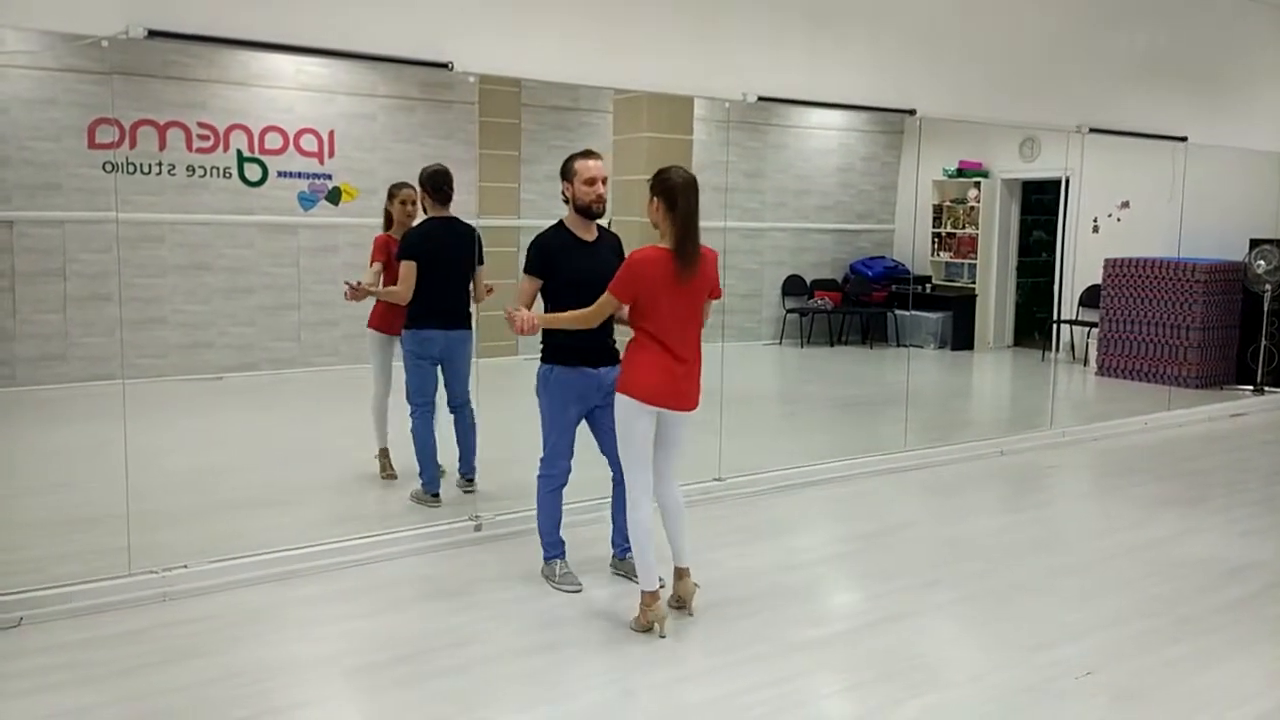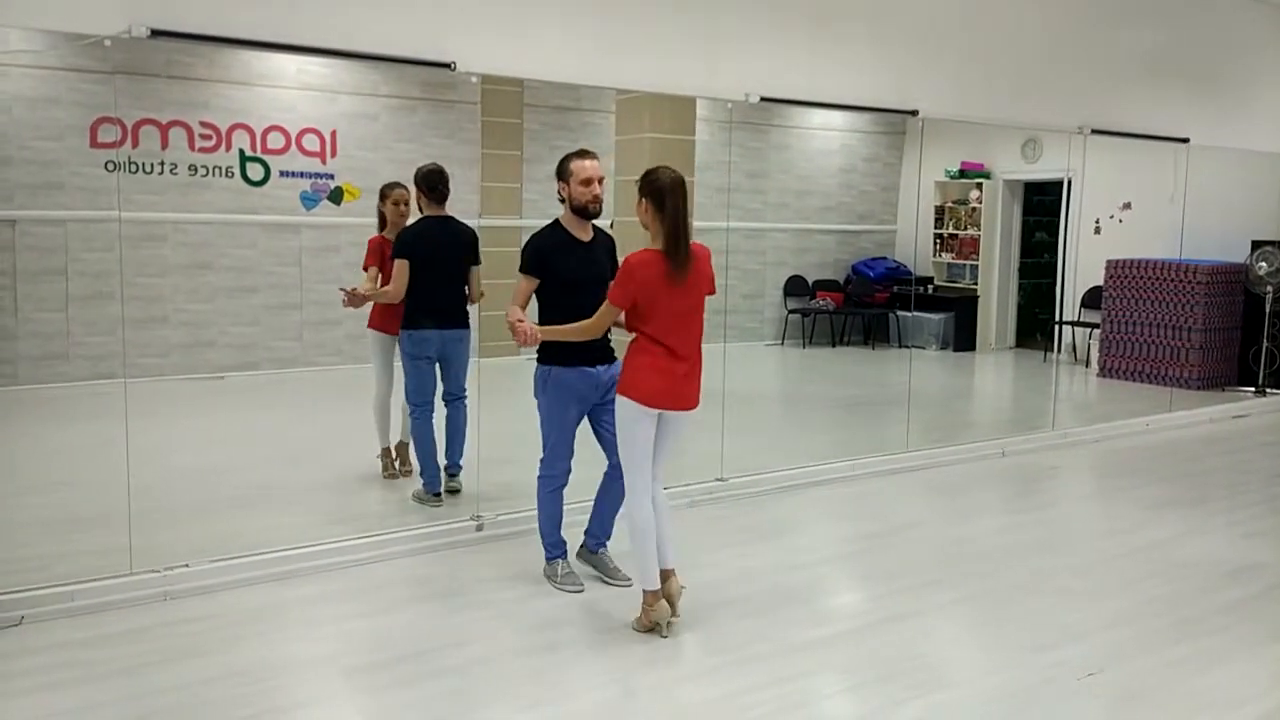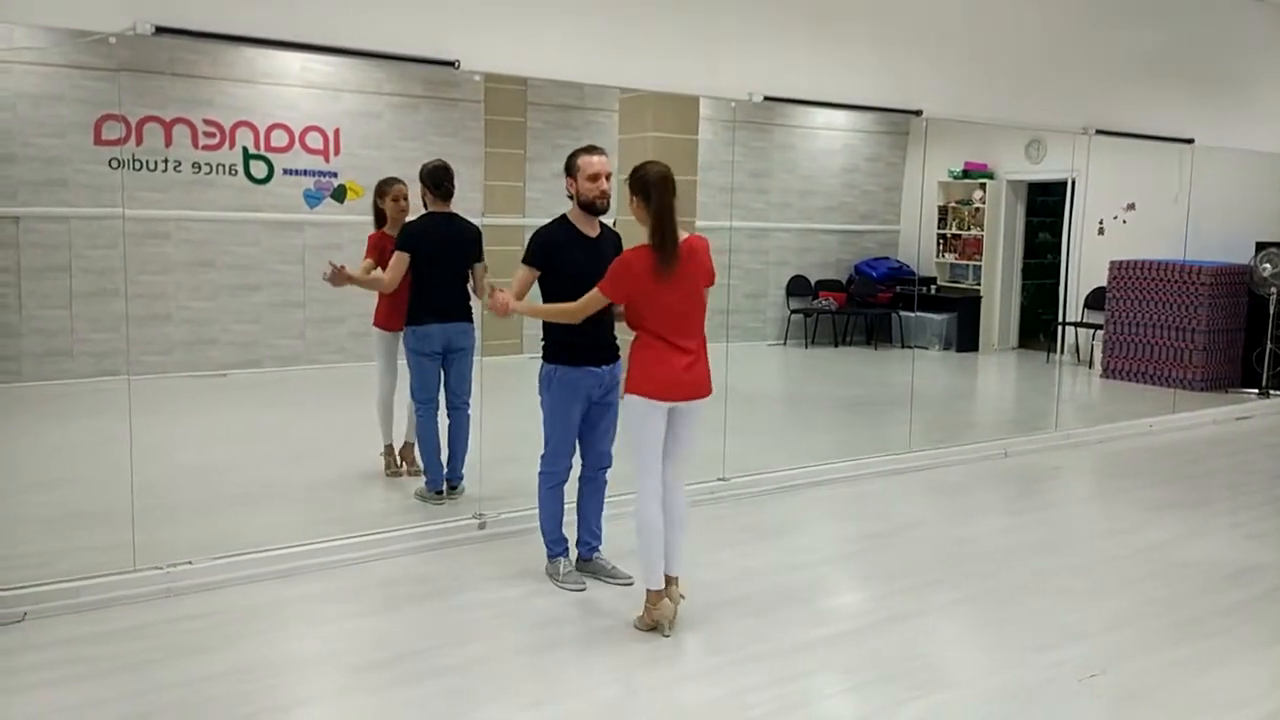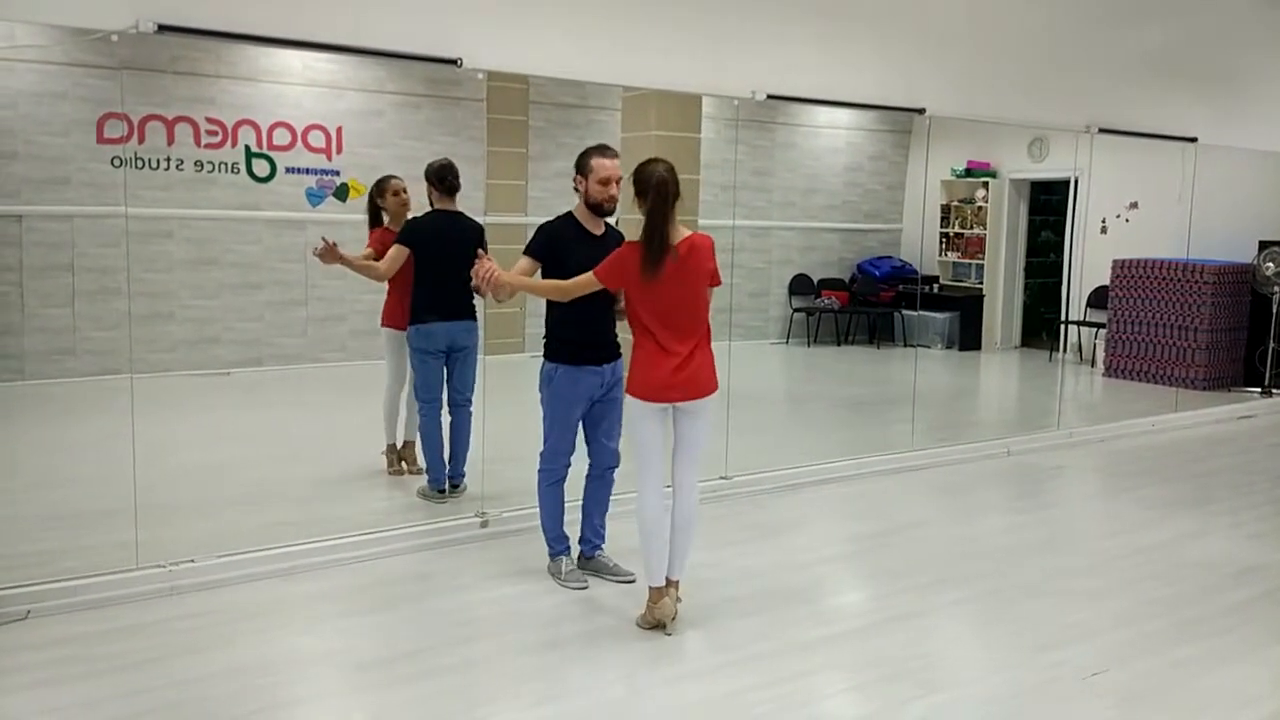
dt=0.3s
person 1, frame 1
left shoulder: (641, 262)
right shoulder: (708, 260)
left elbow: (592, 318)
left wrist: (536, 320)
left hip: (641, 384)
right hip: (684, 388)
left knee: (638, 489)
right knee: (664, 480)
left ankle: (651, 599)
right ankle: (682, 576)
person 1, frame 2
left shoulder: (637, 265)
right shoulder: (701, 258)
left elbow: (595, 328)
left wrist: (539, 332)
left hip: (642, 386)
right hip: (684, 389)
left knee: (637, 490)
right knee: (652, 483)
left ankle: (652, 600)
right ankle: (668, 575)
person 1, frame 3
left shoulder: (633, 262)
right shoulder: (700, 248)
left elbow: (575, 313)
left wrist: (516, 306)
left hip: (650, 382)
right hip: (693, 382)
left knee: (647, 486)
right knee: (673, 482)
left ankle: (656, 598)
right ankle: (672, 582)
person 1, frame 4
left shoulder: (630, 257)
right shoulder: (704, 247)
left elbow: (566, 291)
left wrist: (503, 278)
left hip: (649, 384)
right hip: (696, 382)
left knee: (650, 486)
right knee: (686, 481)
left ankle: (657, 596)
right ankle: (673, 586)
person 2, frame 1
left shoulder: (612, 243)
right shoulder: (547, 244)
right elbow: (522, 307)
left hip: (609, 372)
right hip: (562, 374)
left knee: (627, 465)
right knee: (555, 468)
left ankle: (622, 553)
right ankle: (553, 559)
person 2, frame 2
left shoulder: (606, 243)
right shoulder: (543, 244)
right elbow: (517, 307)
right wrist: (520, 324)
left hip: (607, 369)
right hip: (560, 374)
left knee: (627, 461)
right knee: (556, 469)
left ankle: (594, 546)
right ankle: (555, 558)
person 2, frame 3
left shoulder: (613, 240)
right shoulder: (550, 238)
right elbow: (513, 297)
left hip: (608, 370)
right hip: (565, 372)
left knee: (597, 466)
right knee: (556, 466)
left ankle: (589, 554)
right ankle: (556, 556)
person 2, frame 4
left shoulder: (616, 239)
right shoulder: (554, 233)
right elbow: (507, 289)
left hip: (610, 368)
right hip: (566, 370)
left knee: (605, 462)
right knee: (556, 463)
left ankle: (592, 550)
right ankle: (559, 554)
person 3, frame 1
left shoulder: (414, 237)
right shoulder: (471, 235)
left elbow: (404, 294)
right elbow: (478, 293)
left wrist: (370, 292)
right wrist: (485, 293)
left hip: (421, 333)
right hip: (459, 332)
left knee: (422, 409)
right knee: (461, 403)
left ankle: (430, 488)
right ankle: (467, 475)
person 3, frame 2
left shoulder: (409, 236)
right shoulder: (467, 235)
left elbow: (396, 293)
right elbow: (475, 294)
left wrist: (365, 296)
right wrist: (472, 297)
left hip: (419, 333)
right hip: (457, 331)
left knee: (422, 409)
right knee: (456, 399)
left ankle: (432, 487)
right ankle: (453, 472)
person 3, frame 3
left shoulder: (413, 231)
right shoulder: (470, 232)
left elbow: (388, 283)
right elbow: (480, 288)
left wrist: (348, 278)
right wrist: (482, 285)
left hip: (423, 329)
right hip: (460, 328)
left knee: (427, 408)
right knee: (459, 405)
left ankle: (434, 485)
right ankle: (455, 480)
person 3, frame 4
left shoulder: (417, 227)
right shoulder: (474, 230)
left elbow: (383, 271)
left wrist: (339, 258)
left hip: (427, 327)
right hip: (464, 326)
left knee: (429, 406)
right knee: (461, 404)
left ankle: (436, 483)
right ankle: (456, 478)
person 4, frame 1
right shoulder: (382, 241)
right elbow: (374, 274)
right wrist: (362, 289)
right hip: (383, 323)
right knee: (382, 388)
right ankle: (383, 452)
person 4, frame 2
right shoulder: (377, 244)
right elbow: (372, 280)
right wrist: (360, 295)
right hip: (383, 323)
right knee: (383, 388)
left ankle: (404, 444)
right ankle: (386, 450)
person 4, frame 3
right shoulder: (378, 239)
right elbow: (364, 271)
right hip: (388, 319)
right knee: (387, 385)
left ankle: (408, 446)
right ankle: (389, 447)
person 4, frame 4
right shoulder: (381, 236)
right elbow: (366, 259)
right hip: (396, 318)
right knee: (395, 382)
left ankle: (409, 445)
right ankle: (391, 447)
